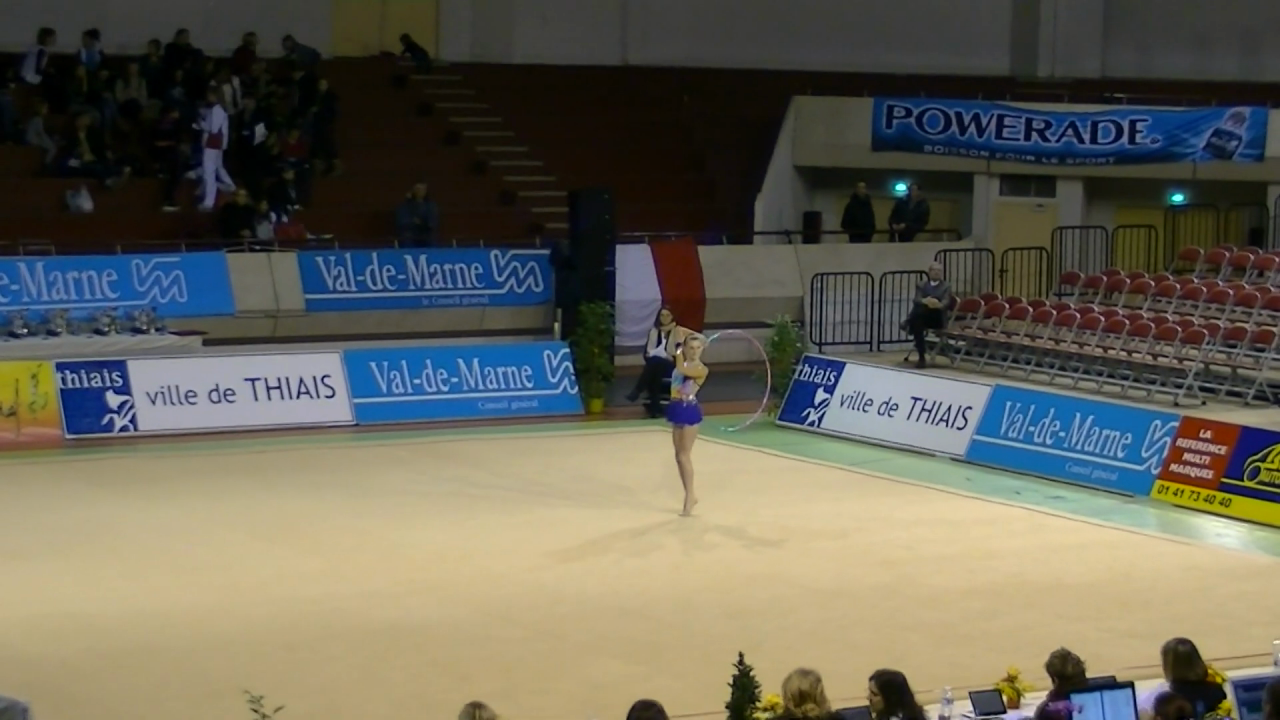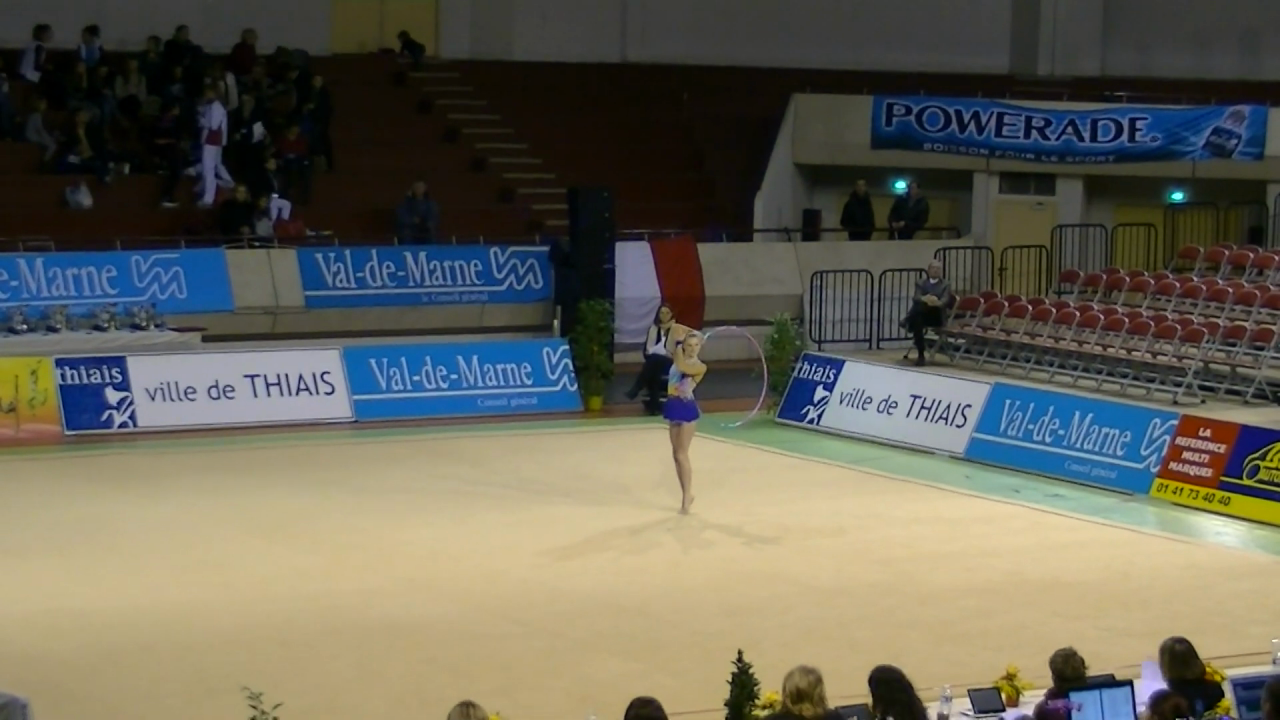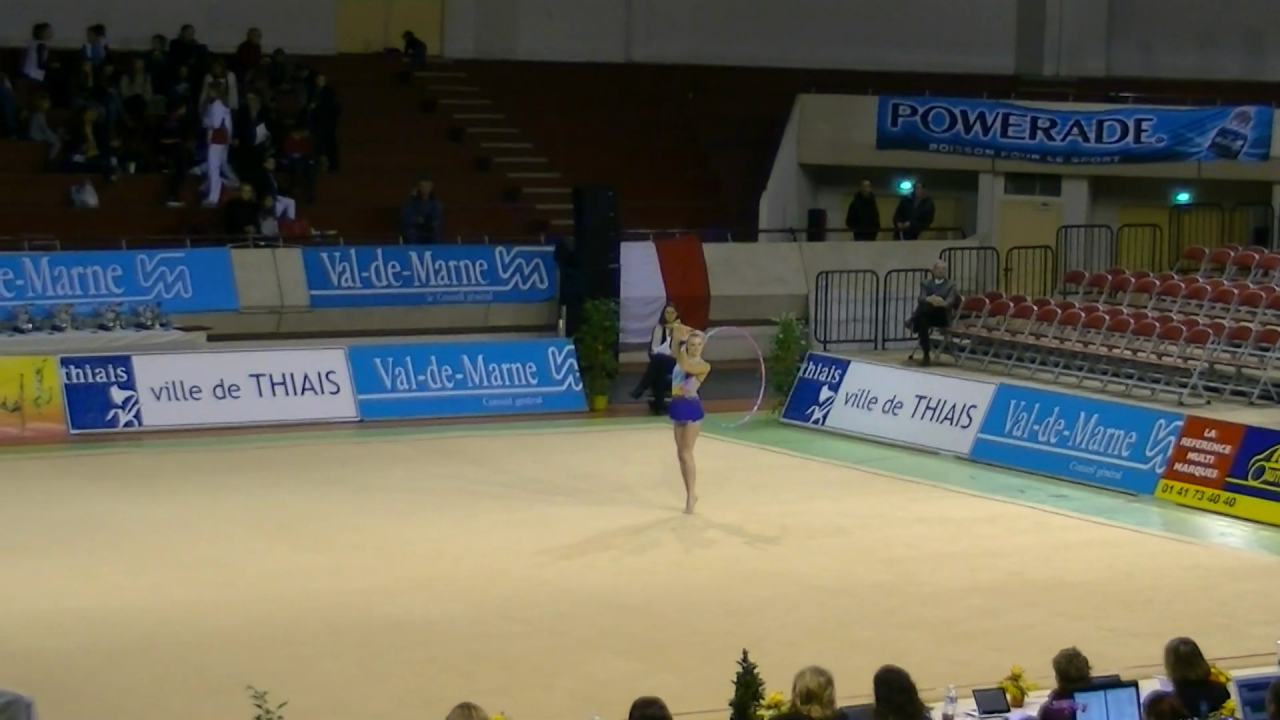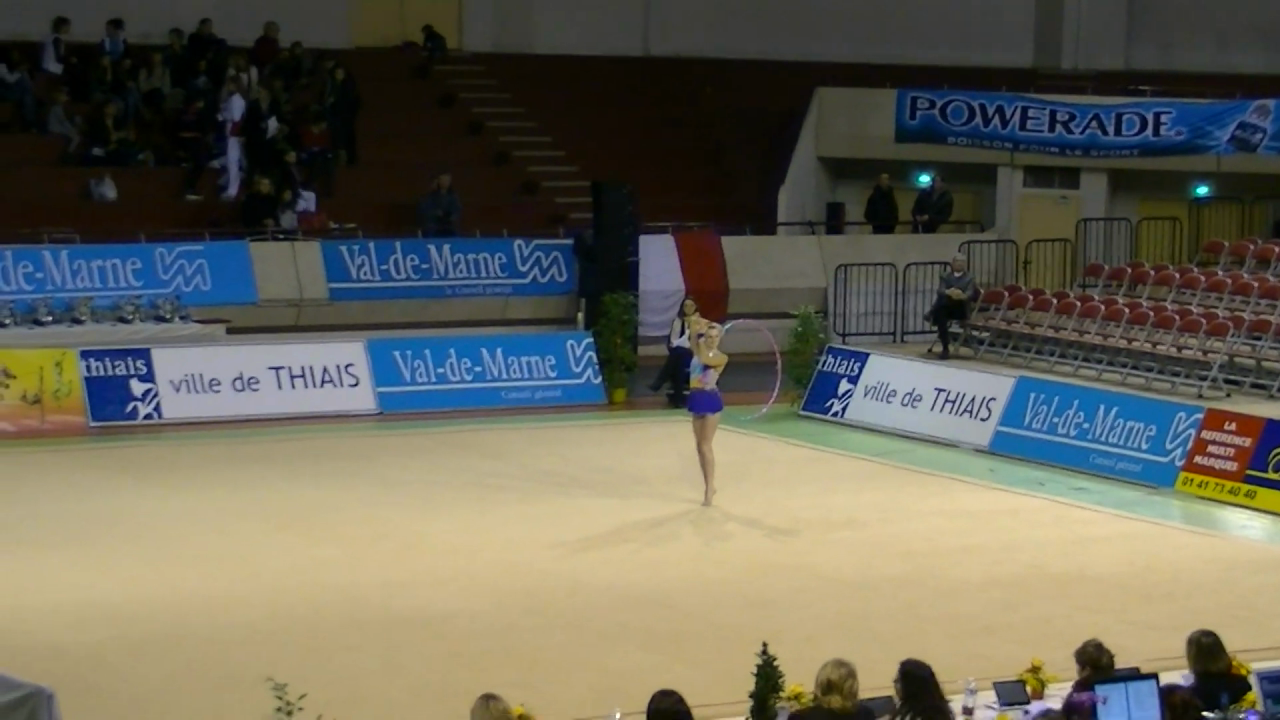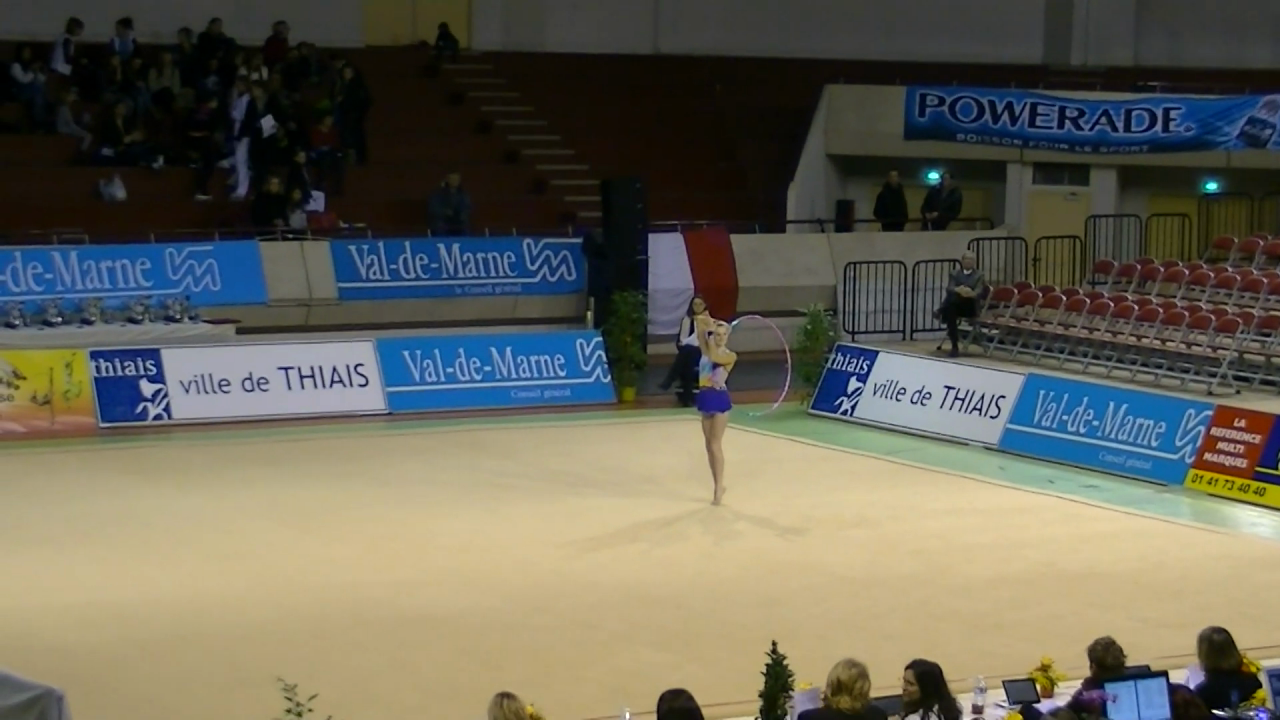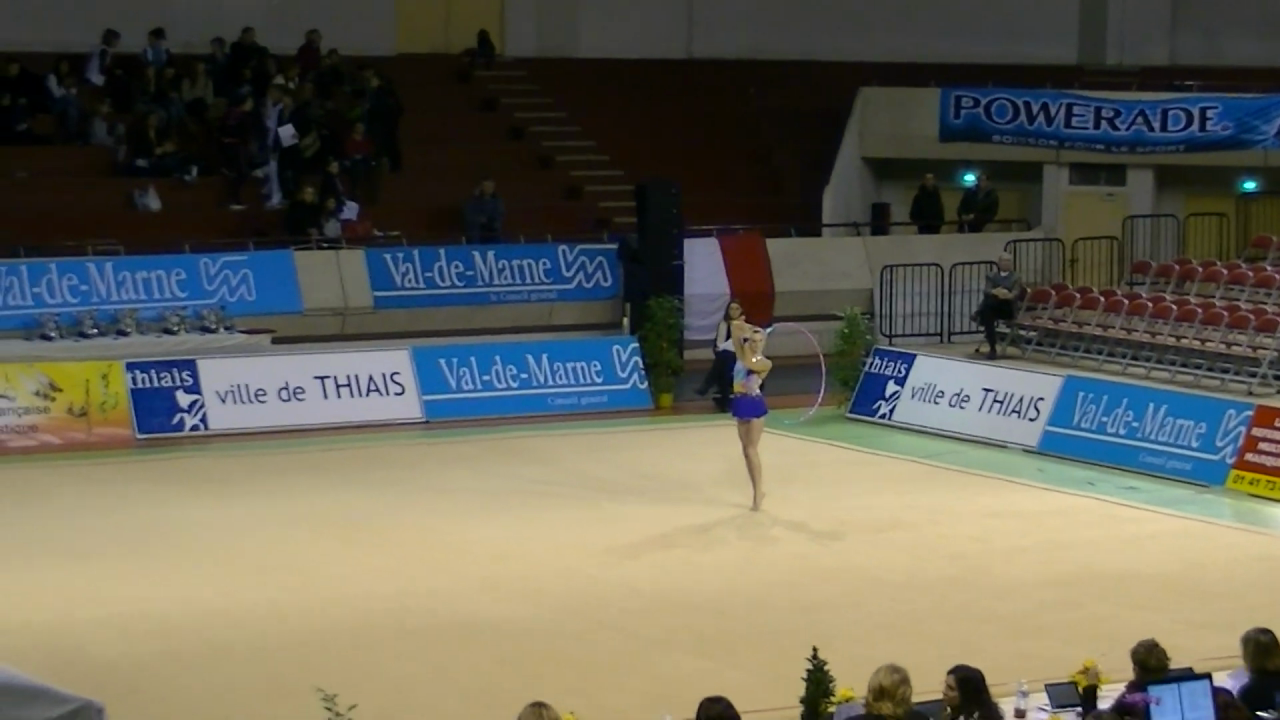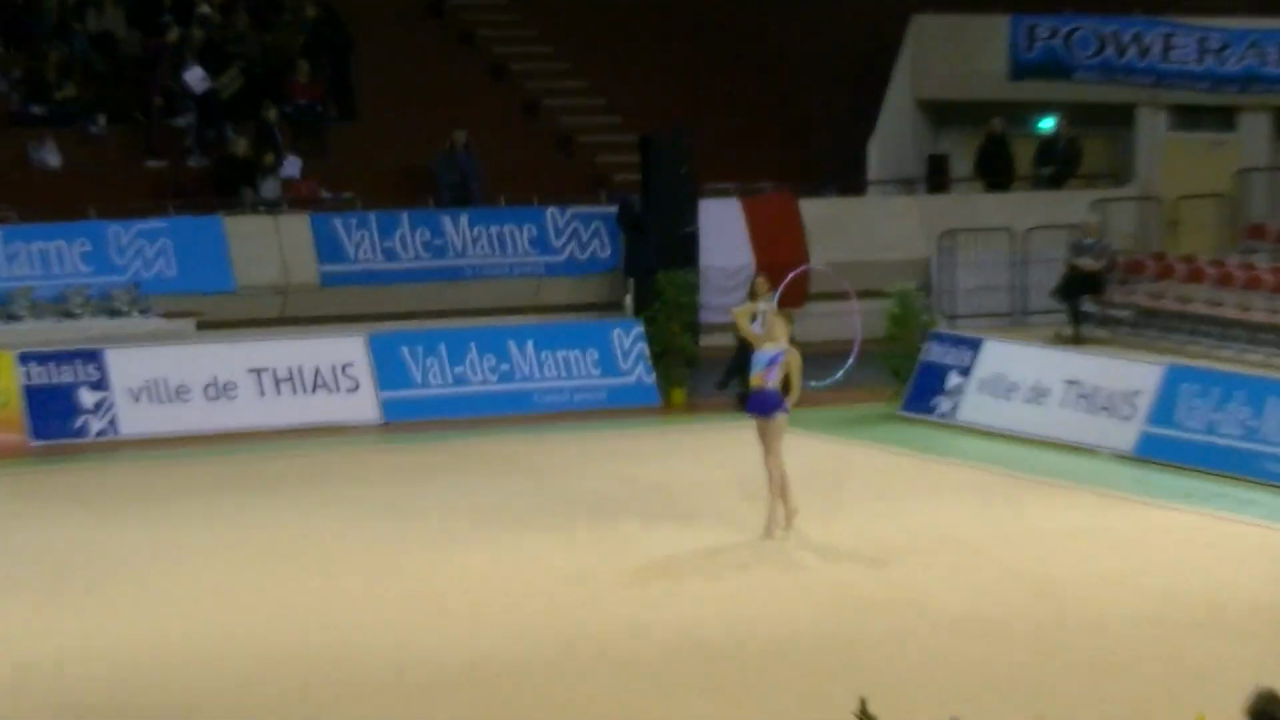
dt=0.4s
person 1, frame 1
left shoulder: (701, 369)
right shoulder: (682, 361)
left elbow: (681, 369)
left wrist: (679, 345)
left hip: (689, 411)
right hip: (677, 409)
left knee: (683, 457)
right knee: (679, 457)
left ankle: (689, 497)
right ankle: (690, 496)
person 1, frame 2
left shoulder: (700, 367)
right shoulder: (678, 358)
left elbow: (682, 367)
left wrist: (679, 344)
right wrist: (676, 334)
left hip: (686, 408)
right hip: (673, 406)
left knee: (682, 454)
right knee: (676, 454)
left ankle: (687, 495)
right ankle: (686, 494)
person 1, frame 3
left shoulder: (704, 366)
right shoulder: (681, 358)
left elbow: (687, 367)
right elbow: (676, 334)
left wrist: (683, 348)
left hip: (691, 407)
right hip: (677, 406)
left knee: (686, 454)
right knee: (681, 454)
left ankle: (691, 495)
right ankle: (690, 493)
person 1, frame 4
left shoulder: (721, 357)
right shoulder: (698, 350)
left elbow: (705, 359)
right elbow: (693, 322)
left wrist: (701, 341)
left hip: (710, 399)
right hip: (696, 399)
left knee: (705, 446)
right knee: (700, 446)
left ankle: (709, 487)
right ankle: (709, 486)
person 1, frame 5
left shoulder: (730, 356)
right shoulder: (706, 349)
left elbow: (714, 357)
right elbow: (699, 320)
left wrist: (711, 337)
left hip: (719, 398)
right hip: (705, 397)
left knee: (715, 445)
right knee: (709, 445)
left ankle: (719, 486)
right ankle: (718, 485)
person 1, frame 6
left shoulder: (765, 363)
right shoulder: (741, 355)
left elbow: (748, 364)
right elbow: (734, 326)
left wrist: (746, 342)
right wrist: (748, 330)
left hip: (754, 405)
right hip: (740, 404)
left knee: (751, 451)
right knee: (746, 452)
left ankle: (758, 492)
right ankle: (757, 491)
person 1, frame 7
left shoulder: (790, 353)
right shoulder: (761, 342)
left elbow: (795, 388)
left wrist: (784, 408)
right wrist: (763, 311)
left hip: (774, 402)
right hip: (757, 401)
left knee: (771, 459)
right knee: (774, 458)
